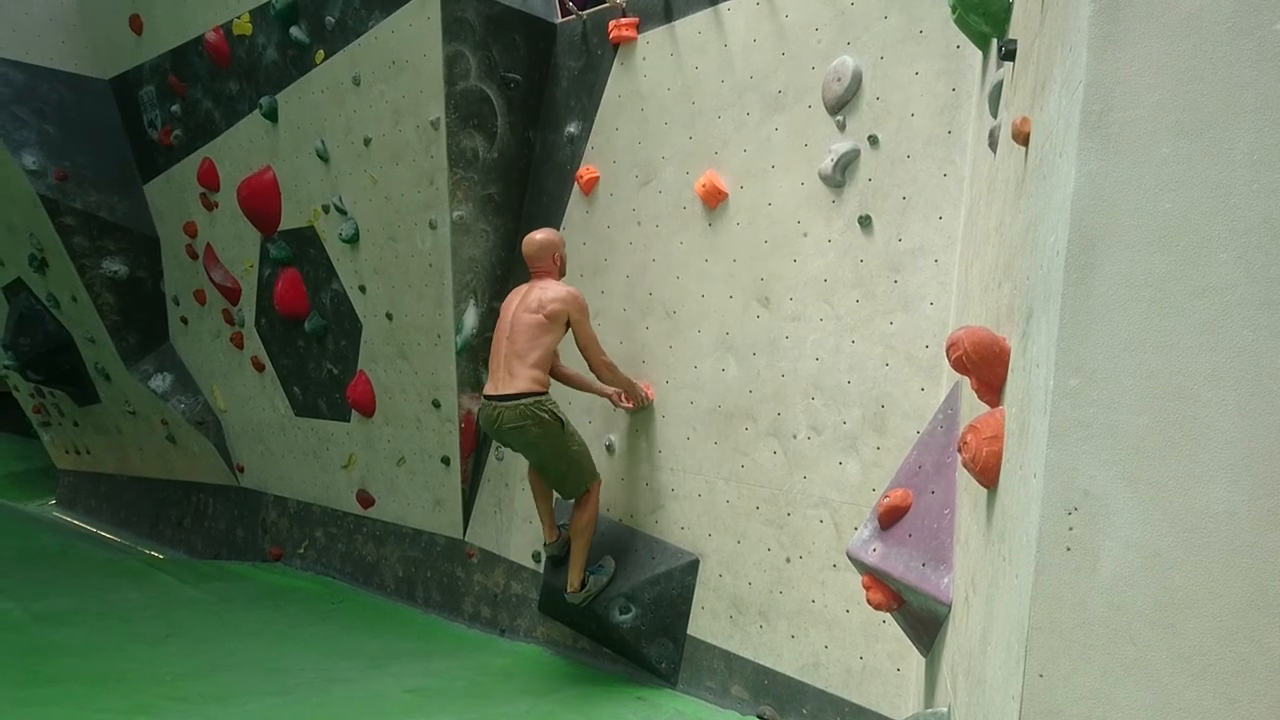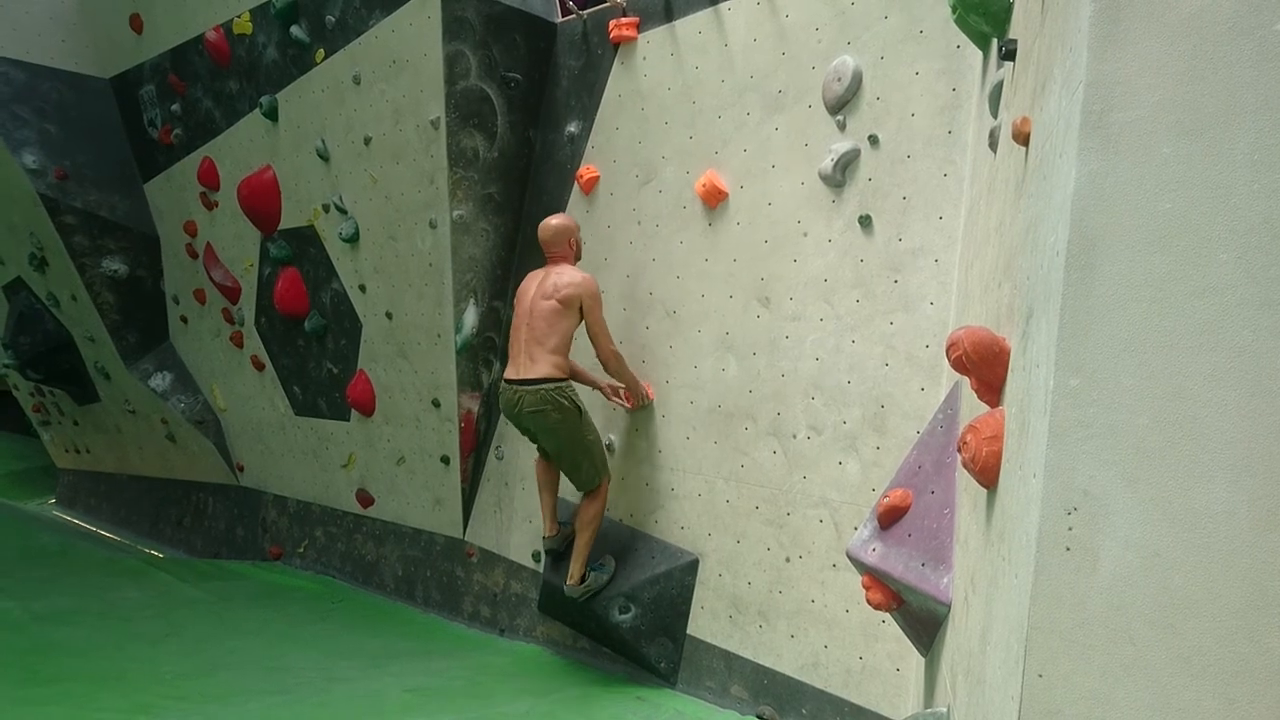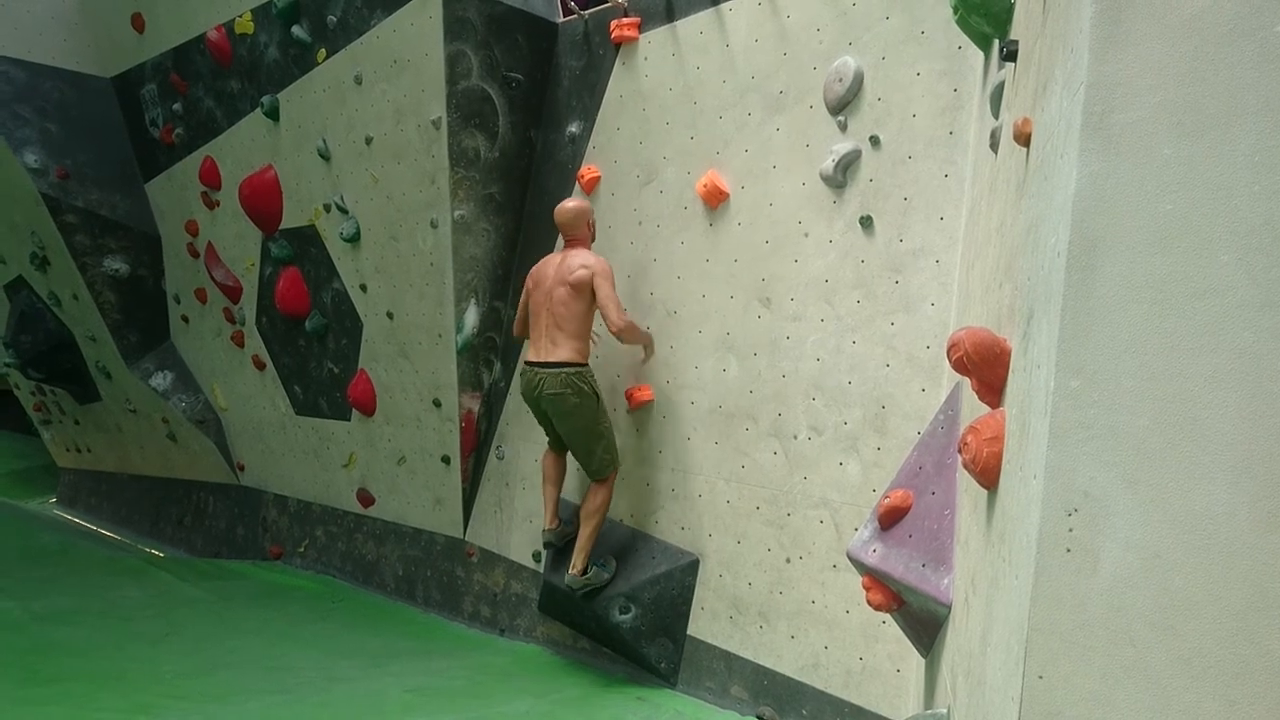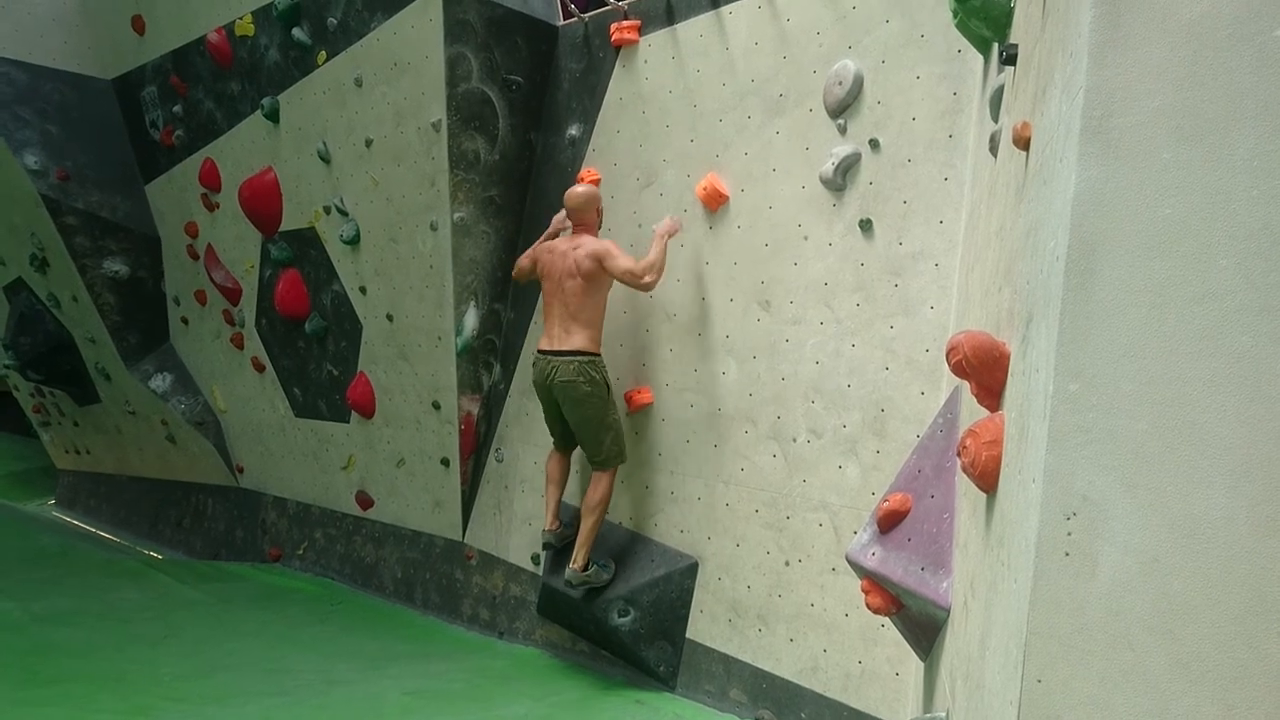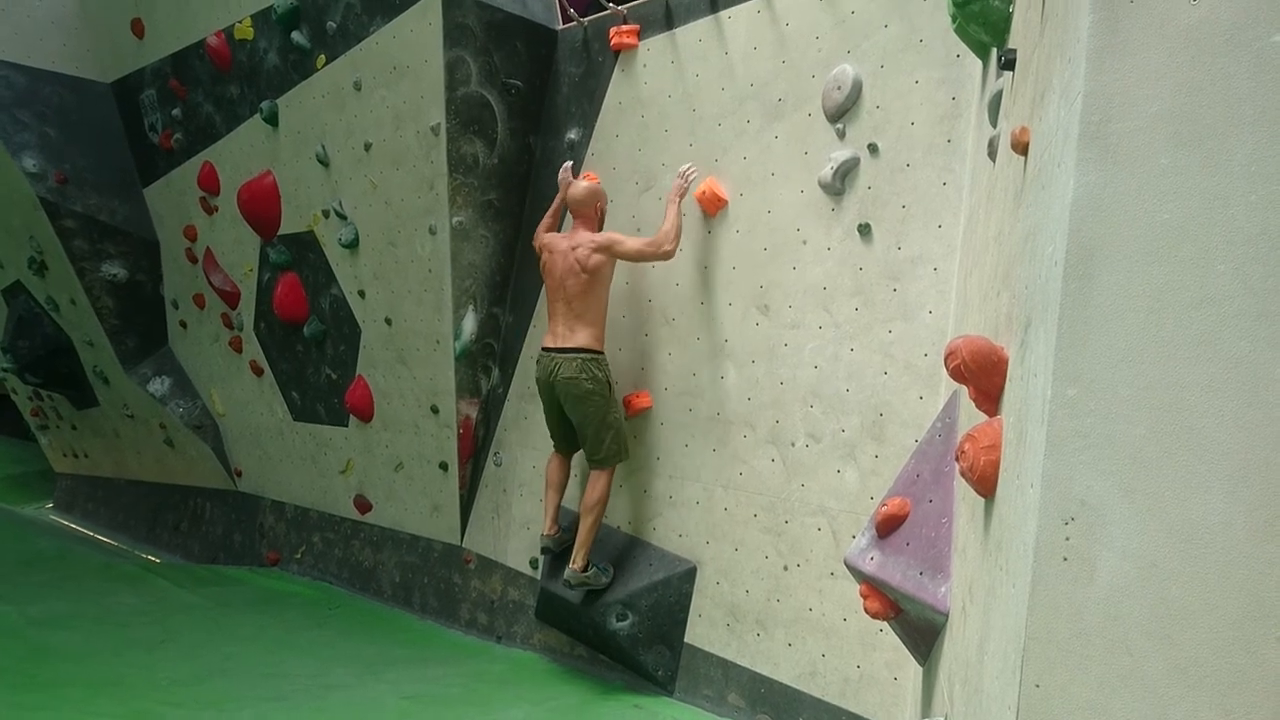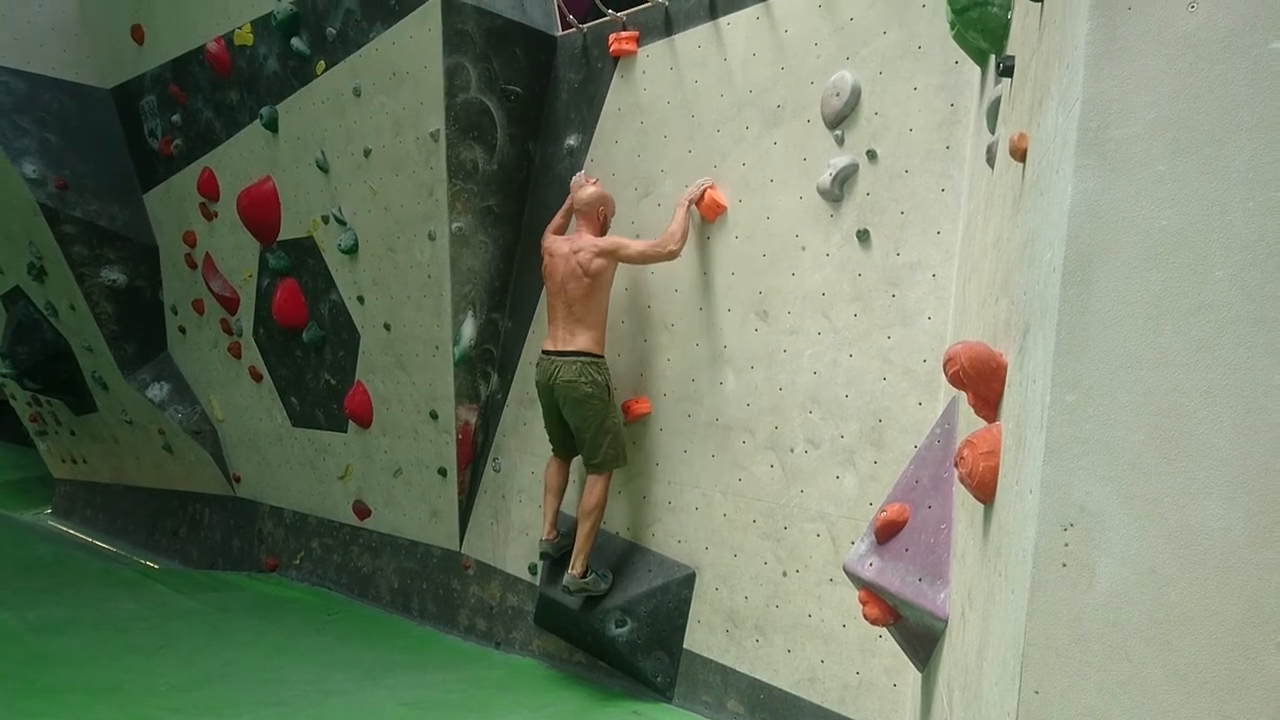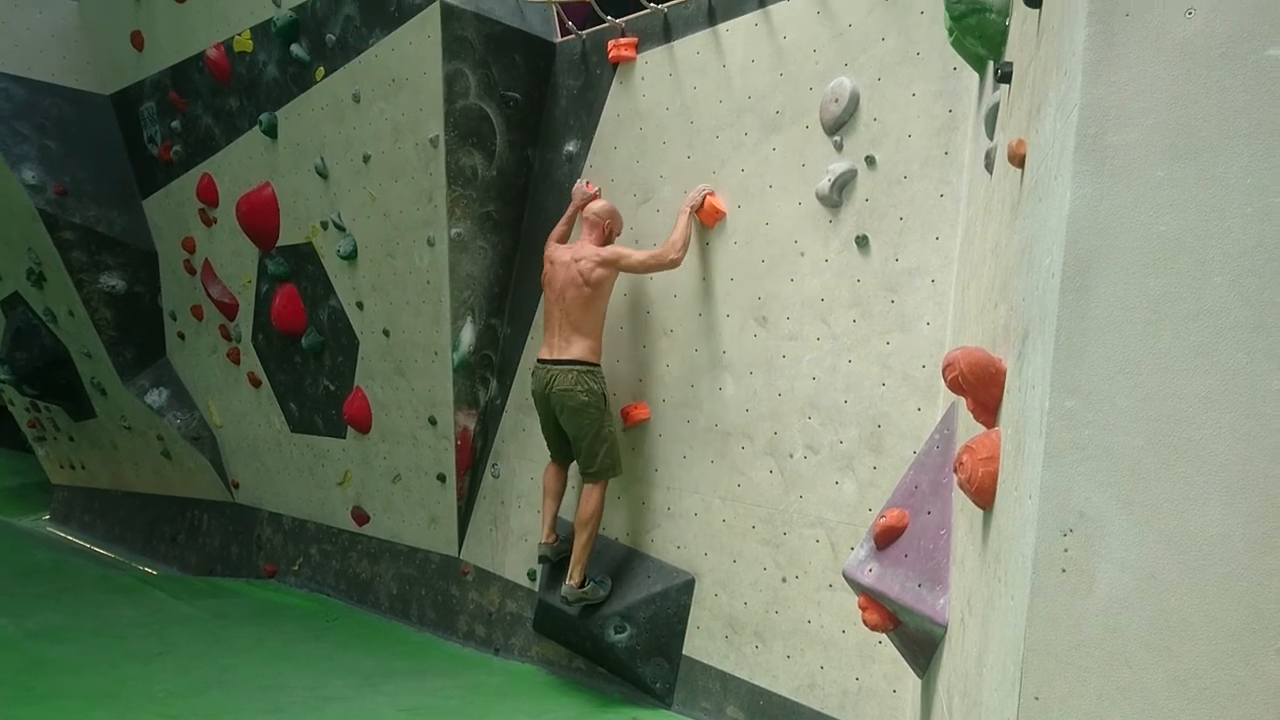
dt=0.1s
person 1, frame 1
left shoulder: (514, 298)
right shoulder: (566, 296)
right elbow: (600, 365)
left wrist: (606, 393)
right wrist: (632, 387)
left hip: (489, 411)
right hip: (526, 410)
left knee: (542, 454)
right knee: (588, 488)
left ankle: (553, 539)
right ankle: (577, 583)
person 1, frame 2
left shoulder: (526, 284)
right shoulder: (580, 282)
right elbow: (607, 356)
left wrist: (598, 384)
right wrist: (635, 385)
left hip: (511, 394)
right hip: (548, 395)
left knee: (549, 450)
right knee: (595, 483)
left ankle: (551, 531)
right ankle: (577, 577)
person 1, frame 3
left shoulder: (539, 269)
right shoulder: (594, 264)
right elbow: (619, 327)
right wrist: (645, 337)
left hip: (530, 375)
right hip: (568, 379)
left knee: (558, 443)
right knee: (604, 472)
left ankle: (552, 524)
right ankle: (580, 569)
person 1, frame 4
left shoulder: (546, 250)
right shoulder: (598, 250)
left elbow: (518, 272)
right elbow: (646, 278)
left wrist: (551, 233)
right wrist: (662, 236)
left hip: (543, 363)
right hip: (580, 369)
left knee: (562, 445)
right knee: (605, 465)
left ankle: (551, 528)
right ankle: (579, 565)
person 1, frame 5
left shoulder: (548, 244)
right shoulder: (601, 245)
right elbow: (665, 247)
left wrist: (562, 195)
right wrist: (675, 196)
left hip: (546, 361)
right hip: (583, 365)
left knee: (563, 446)
right knee: (603, 463)
left ankle: (550, 531)
right ankle: (579, 565)
person 1, frame 6
left shoulder: (552, 247)
right shoulder: (604, 247)
right elbow: (670, 247)
left wrist: (573, 198)
right wrist: (685, 202)
left hip: (547, 365)
right hip: (583, 370)
left knee: (561, 452)
right knee: (599, 468)
left ankle: (549, 535)
right ankle: (578, 571)
person 1, frame 7
left shoulder: (553, 256)
right shoulder: (605, 257)
right elbow: (671, 256)
left wrist: (575, 205)
right wrist: (687, 209)
left hip: (543, 373)
right hip: (579, 378)
left knee: (559, 458)
right knee: (595, 477)
left ankle: (548, 539)
right ankle: (576, 580)
